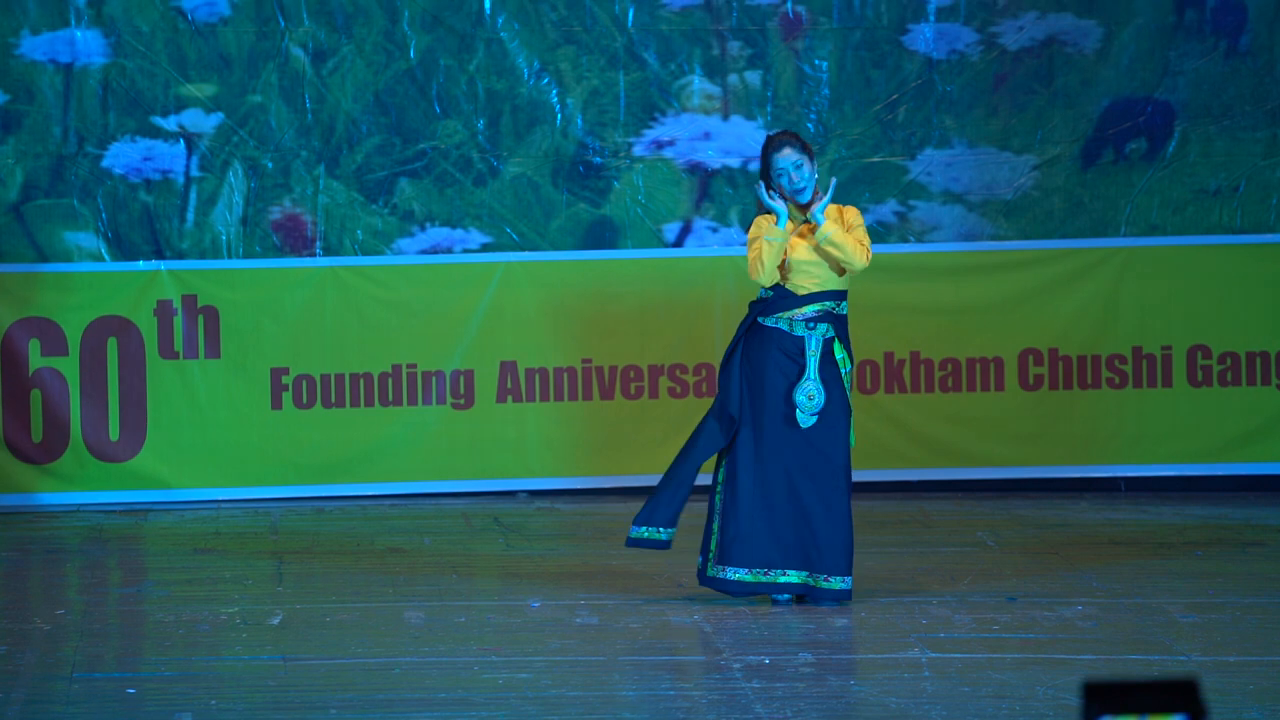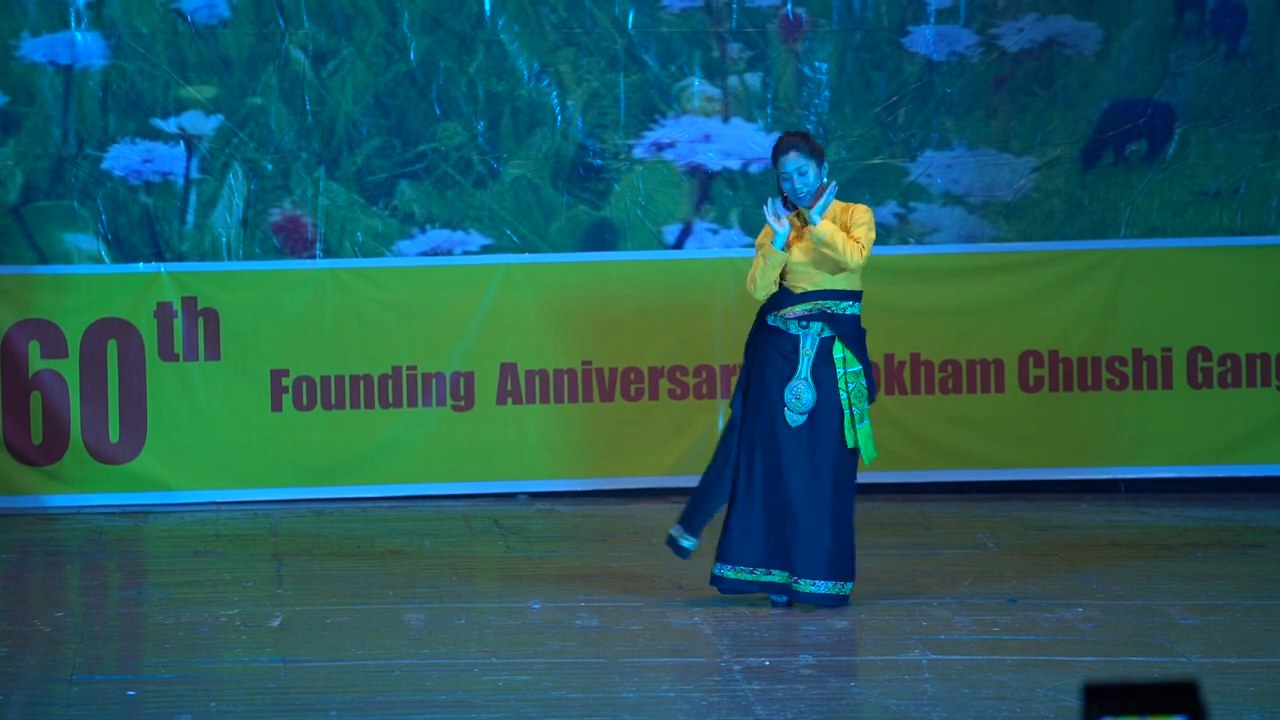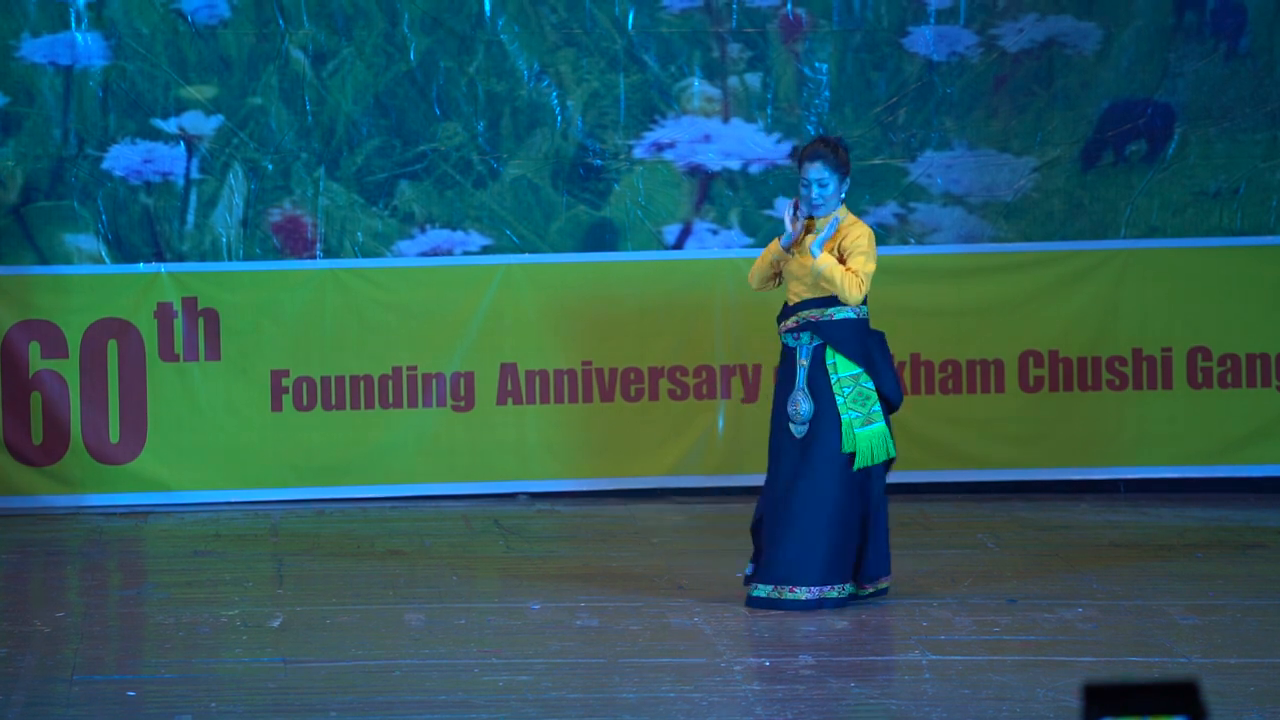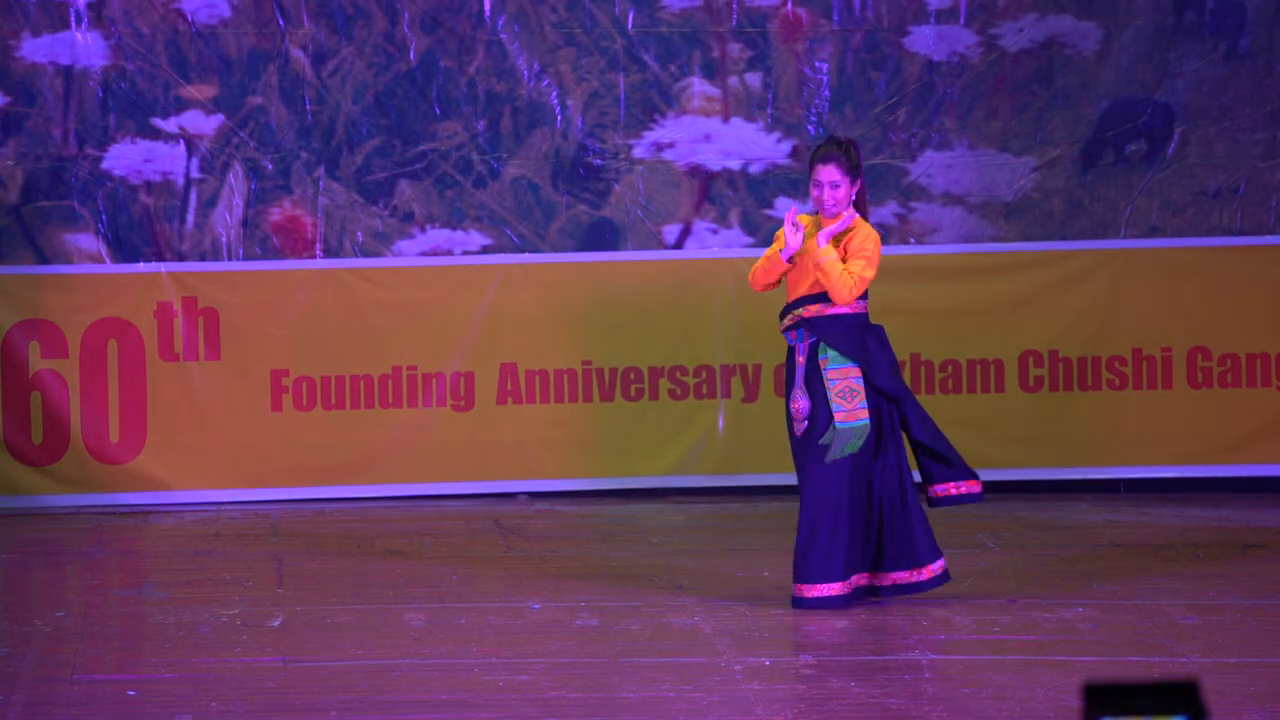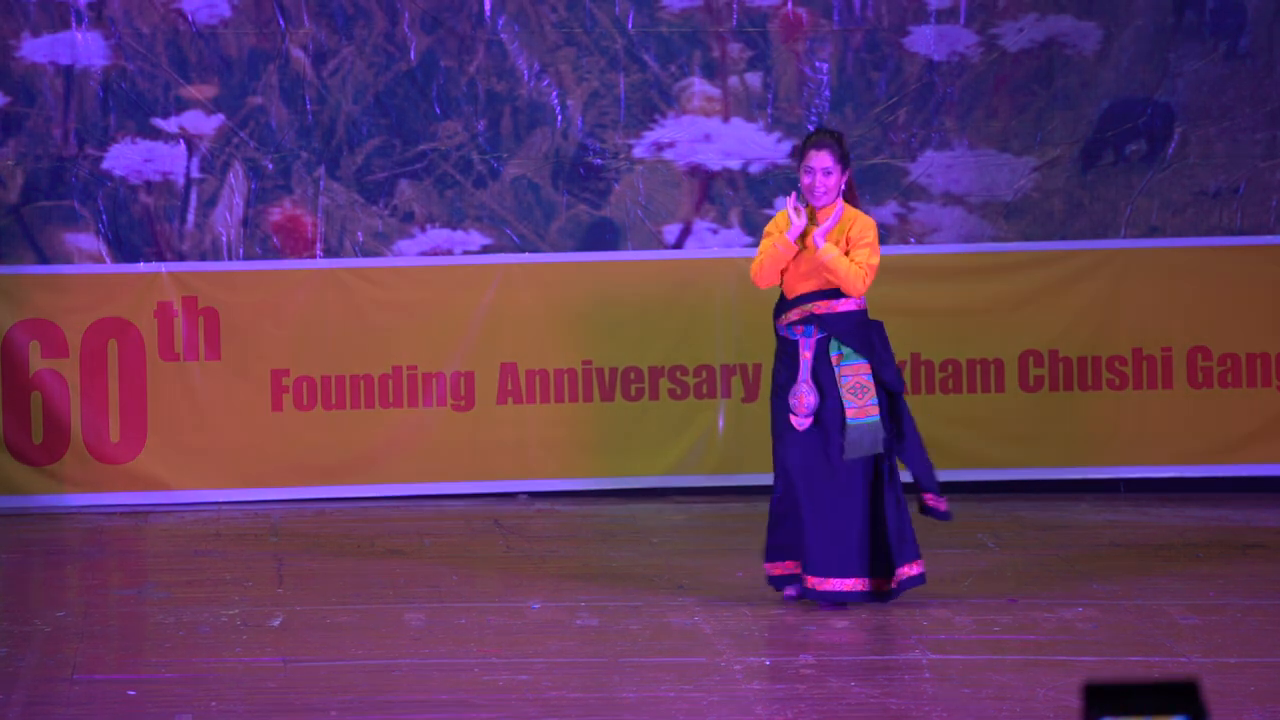
dt=0.3s
person 1, frame 1
left shoulder: (846, 216)
right shoulder: (766, 224)
left elbow: (859, 260)
right elbow: (761, 274)
left wrist: (819, 219)
right wrist: (781, 221)
left hip: (824, 351)
right hip: (773, 348)
left knee: (822, 459)
right knee: (770, 454)
left ankle: (819, 573)
right ankle: (775, 572)
person 1, frame 2
left shoulder: (855, 215)
right shoulder: (776, 228)
left elbow: (853, 258)
right elbow: (759, 288)
left wrist: (816, 220)
right wrist: (780, 236)
left hip: (834, 349)
right hip: (781, 347)
left knee: (825, 461)
right knee: (773, 455)
left ankle: (816, 574)
right ankle: (777, 572)
person 1, frame 3
left shoulder: (855, 233)
right shoulder: (797, 229)
left elbow: (854, 291)
right elbow: (758, 280)
left wrist: (817, 248)
right wrist: (786, 239)
left hip: (841, 356)
right hip: (800, 358)
left knee: (832, 466)
right knee: (795, 464)
left ankle: (818, 578)
right ankle: (819, 572)
person 1, frame 4
left shoulder: (863, 236)
right shoulder: (799, 226)
left elbow: (844, 291)
right elbow: (758, 281)
left wrist: (821, 243)
right wrist: (784, 251)
left hip: (846, 355)
right hip: (805, 356)
left knee: (839, 466)
right knee: (818, 467)
left ankle: (830, 578)
person 1, frame 5
left shoulder: (861, 222)
right shoulder: (783, 222)
left elbow: (856, 281)
right elbow: (761, 277)
left wrist: (818, 235)
right wrist: (797, 234)
left hip: (847, 350)
right hip: (797, 351)
left knee: (846, 460)
right knee: (797, 459)
left ankle: (844, 575)
right ankle: (800, 566)
